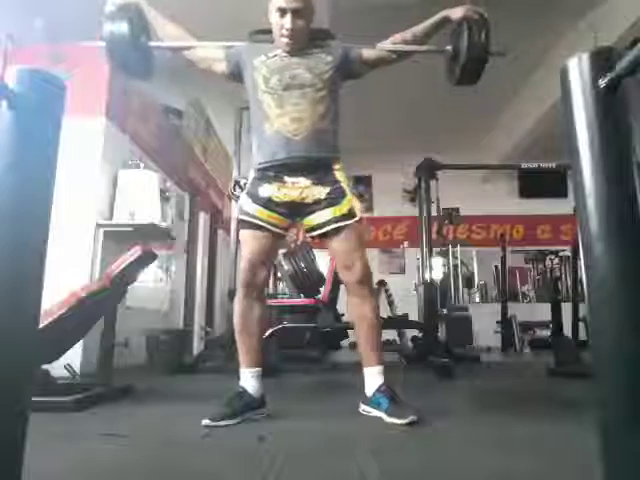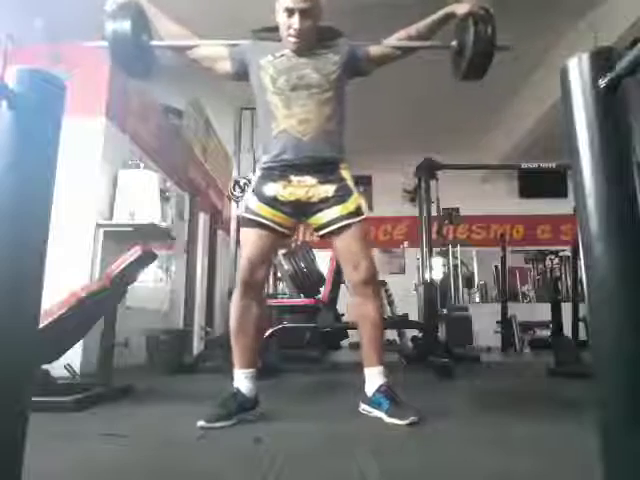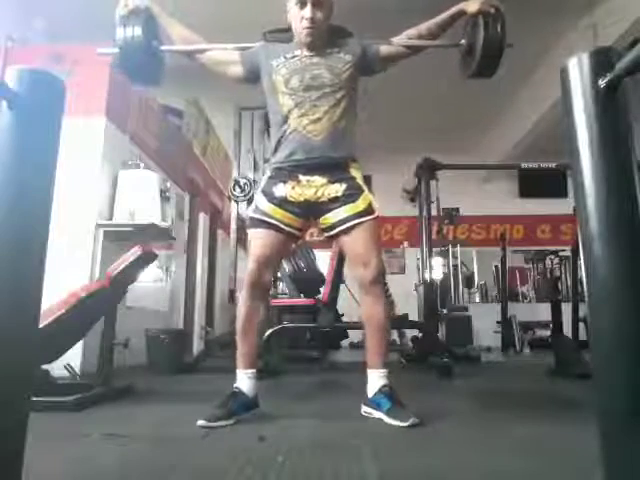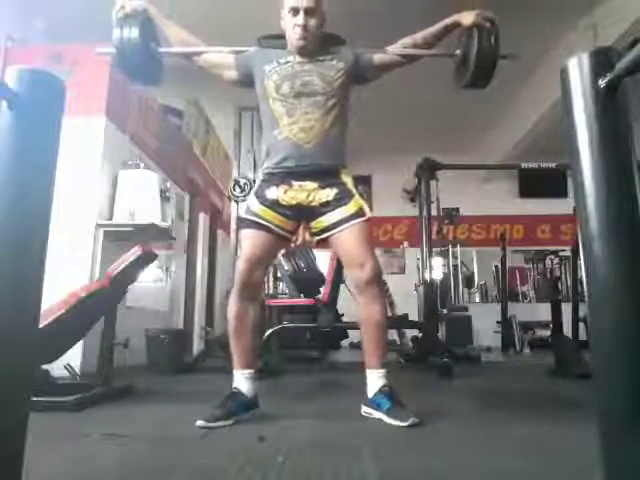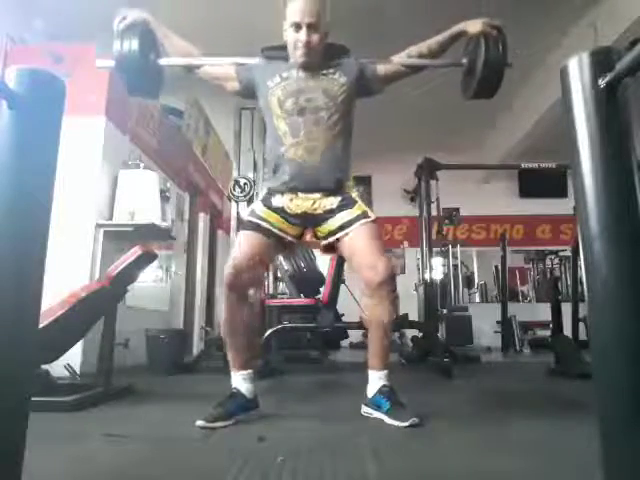
dt=0.7s
person 1, frame 1
left shoulder: (334, 55)
right shoulder: (248, 56)
left elbow: (392, 48)
right elbow: (192, 48)
left hip: (324, 178)
right hip: (268, 179)
left knee: (358, 278)
right knee: (249, 281)
left ankle: (376, 389)
right ankle: (250, 390)
person 1, frame 2
left shoulder: (342, 53)
right shoulder: (255, 54)
left elbow: (399, 43)
right elbow: (194, 48)
left hip: (330, 177)
right hip: (274, 178)
left knee: (364, 276)
right knee: (248, 279)
left ankle: (375, 388)
right ankle: (244, 390)
person 1, frame 3
left shoulder: (353, 53)
right shoulder: (266, 56)
left elbow: (408, 41)
right elbow: (203, 52)
left hip: (340, 177)
right hip: (284, 178)
left knee: (371, 276)
right knee: (255, 278)
left ankle: (377, 390)
right ankle: (244, 389)
person 1, frame 4
left shoulder: (345, 60)
right shoulder: (259, 61)
left elbow: (402, 51)
right elbow: (198, 52)
left hip: (330, 183)
right hip: (276, 183)
left knee: (367, 276)
right knee: (245, 278)
left ankle: (376, 391)
right ankle: (243, 390)
person 1, frame 5
left shoulder: (349, 72)
right shoulder: (263, 74)
left elbow: (408, 60)
right elbow: (201, 65)
left hip: (336, 198)
right hip: (279, 198)
left knee: (380, 275)
right knee: (236, 278)
left ankle: (378, 392)
right ankle: (242, 390)
